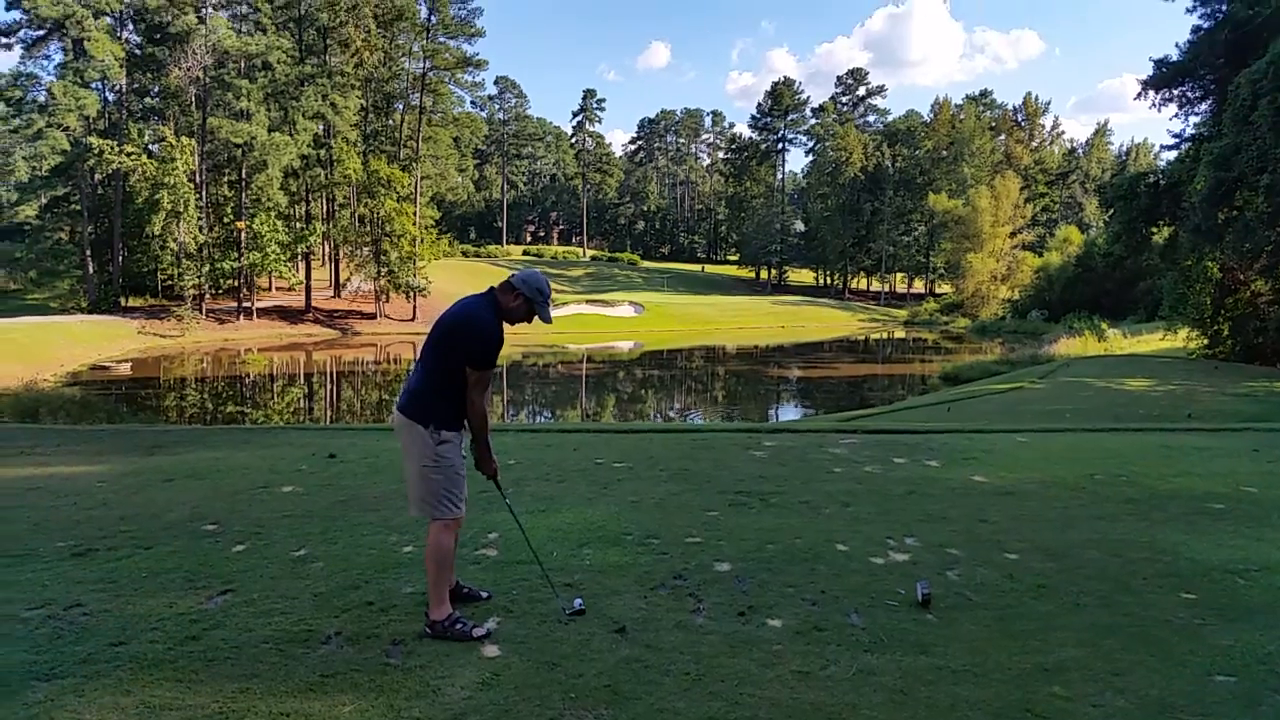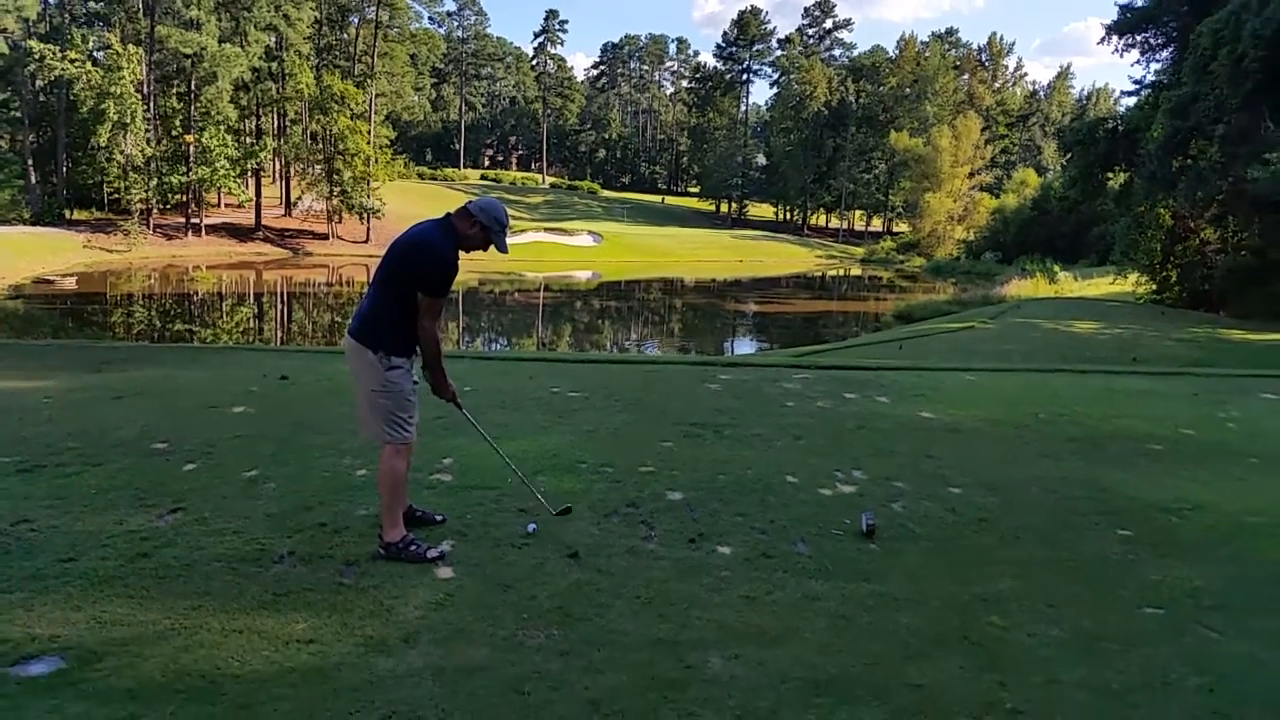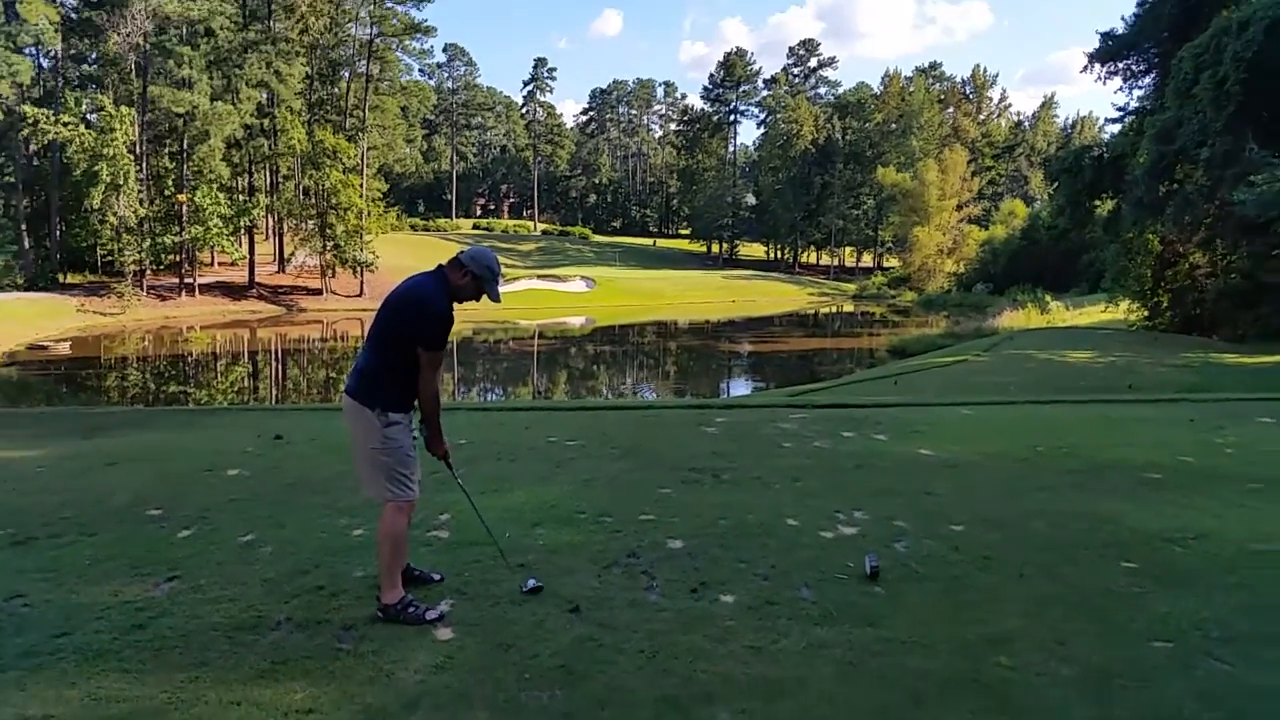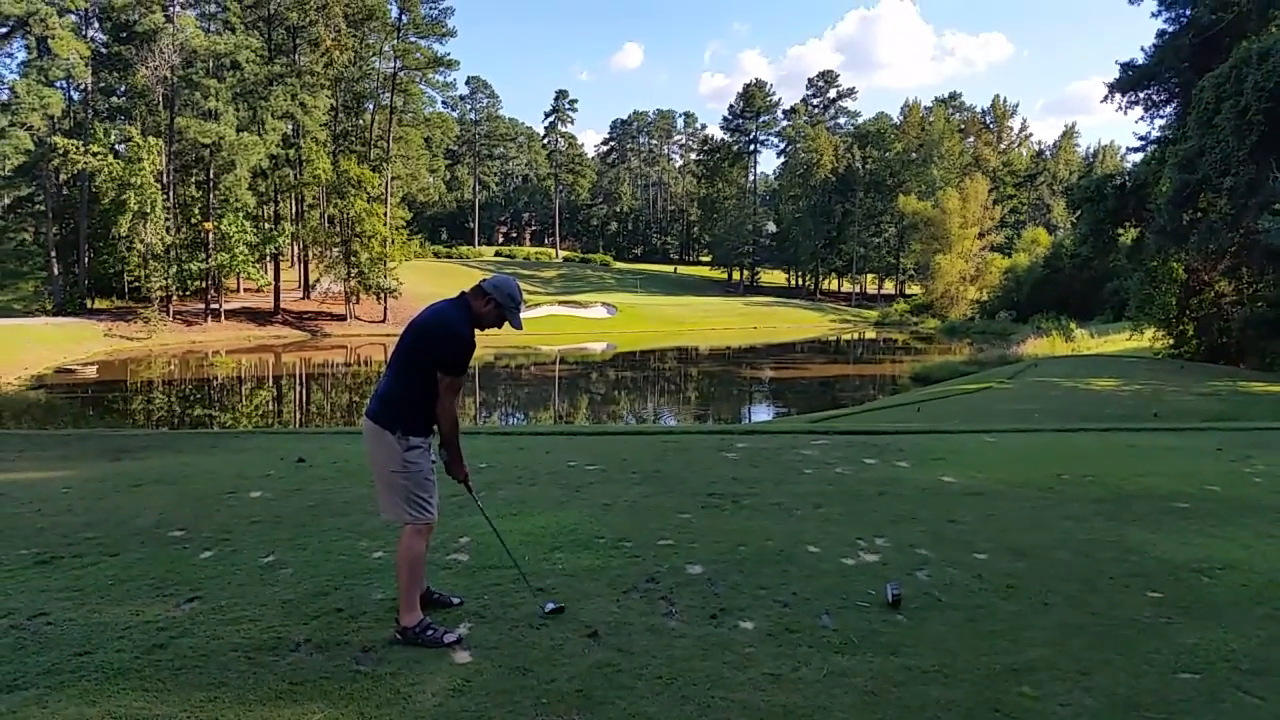
dt=0.7s
person 1, frame 1
left shoulder: (478, 308)
right shoulder: (484, 325)
left elbow: (477, 389)
right elbow: (475, 397)
left wrist: (481, 445)
right wrist: (484, 453)
left hip: (429, 417)
right hip: (429, 423)
left knee: (453, 509)
right knee: (446, 517)
left ankle: (447, 584)
right ankle: (439, 615)
person 1, frame 2
left shoulder: (434, 234)
right shoulder: (439, 251)
right elbow: (426, 323)
left wrist: (431, 368)
right wrist: (438, 377)
left hip: (380, 342)
right hip: (380, 349)
left knee: (402, 434)
right knee: (398, 441)
left ankle: (400, 508)
right ankle: (393, 536)
person 1, frame 3
left shoulder: (426, 287)
right shoulder: (434, 304)
right elbow: (427, 378)
left wrist: (428, 428)
right wrist: (435, 435)
left hip: (382, 399)
right hip: (378, 406)
left knee: (405, 492)
right knee: (399, 499)
left ankle: (399, 566)
right ankle: (392, 598)
person 1, frame 4
left shoulder: (448, 314)
right shoulder: (456, 330)
right elbow: (445, 403)
left wrist: (446, 449)
right wrist: (455, 459)
left hip: (399, 423)
right hip: (398, 430)
left knee: (421, 516)
right knee: (418, 522)
left ankle: (417, 591)
right ankle: (410, 621)
